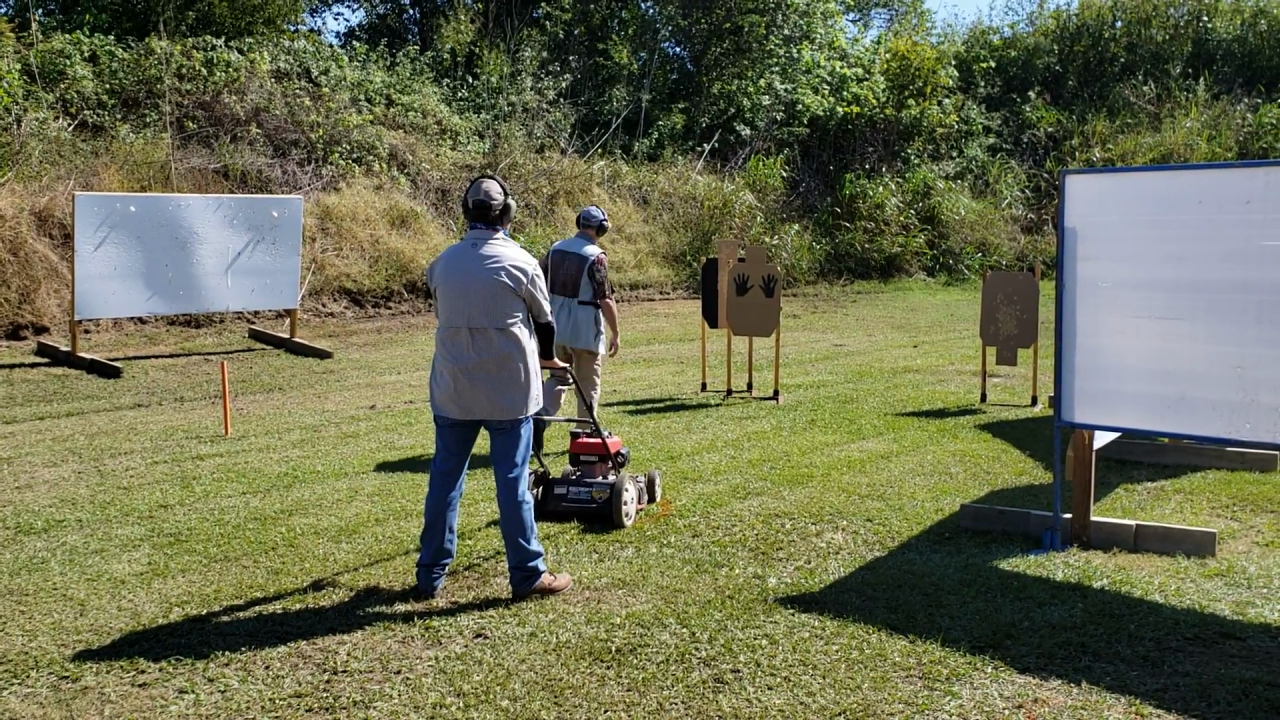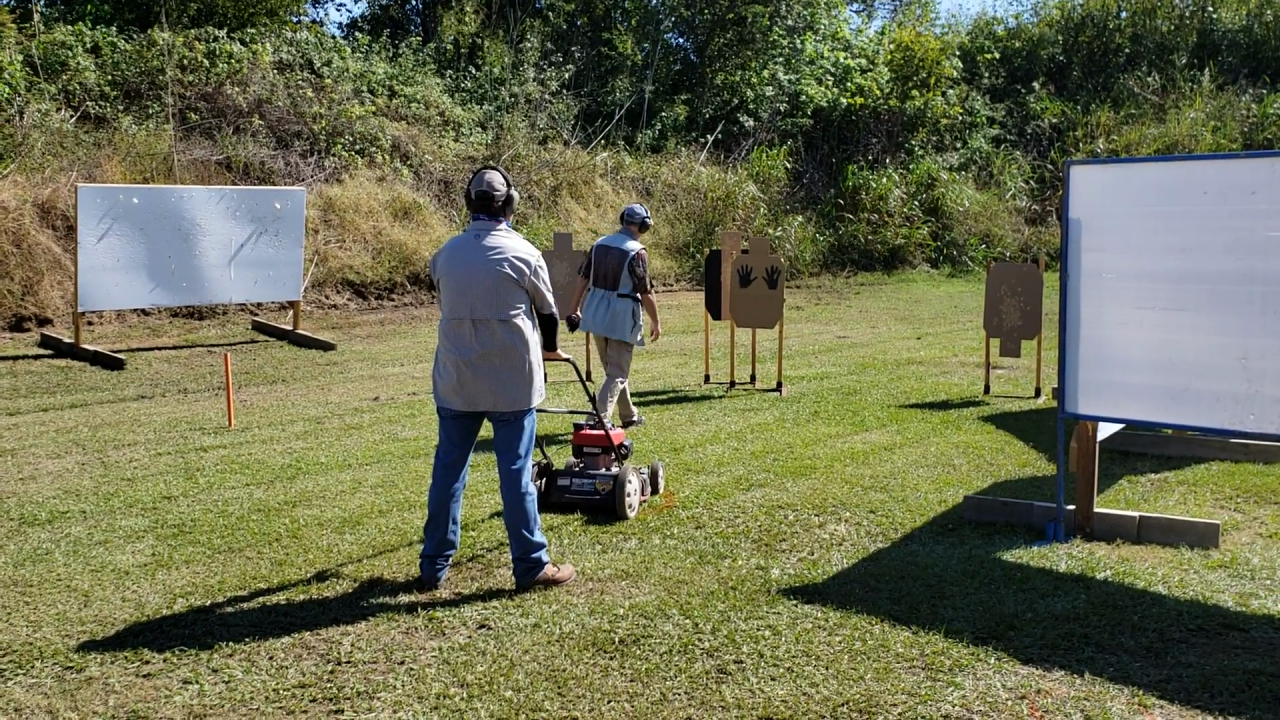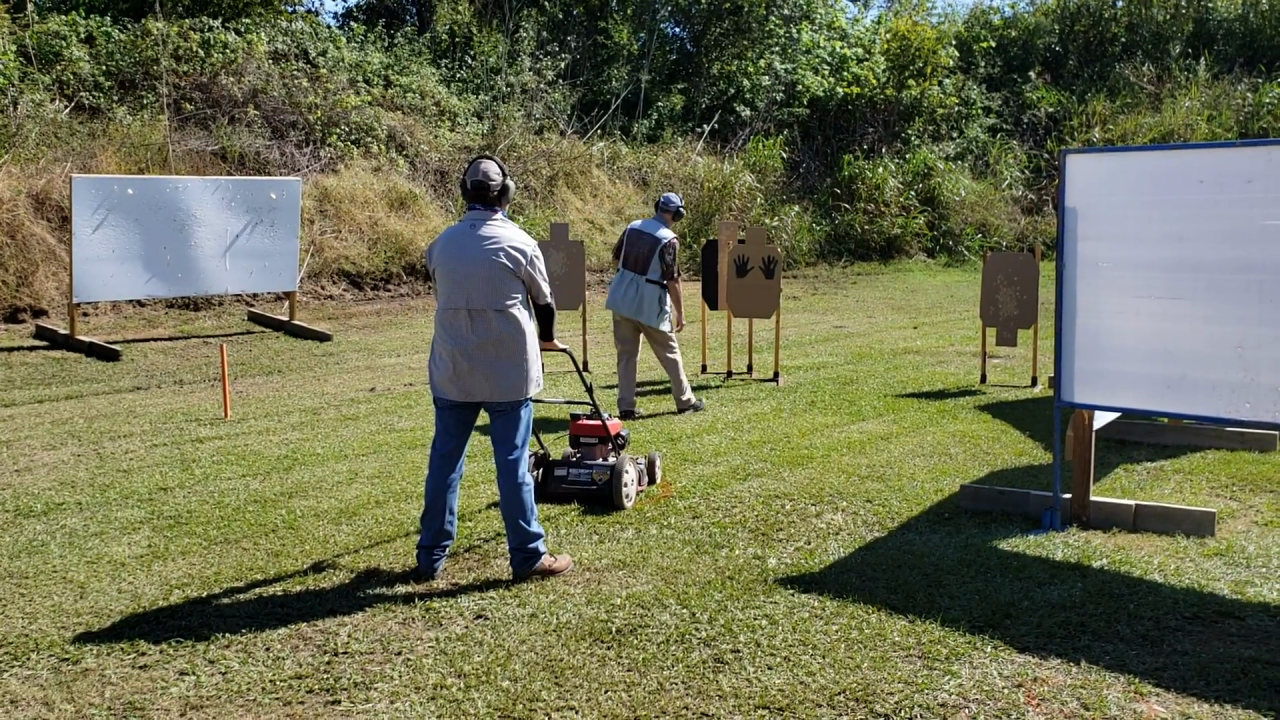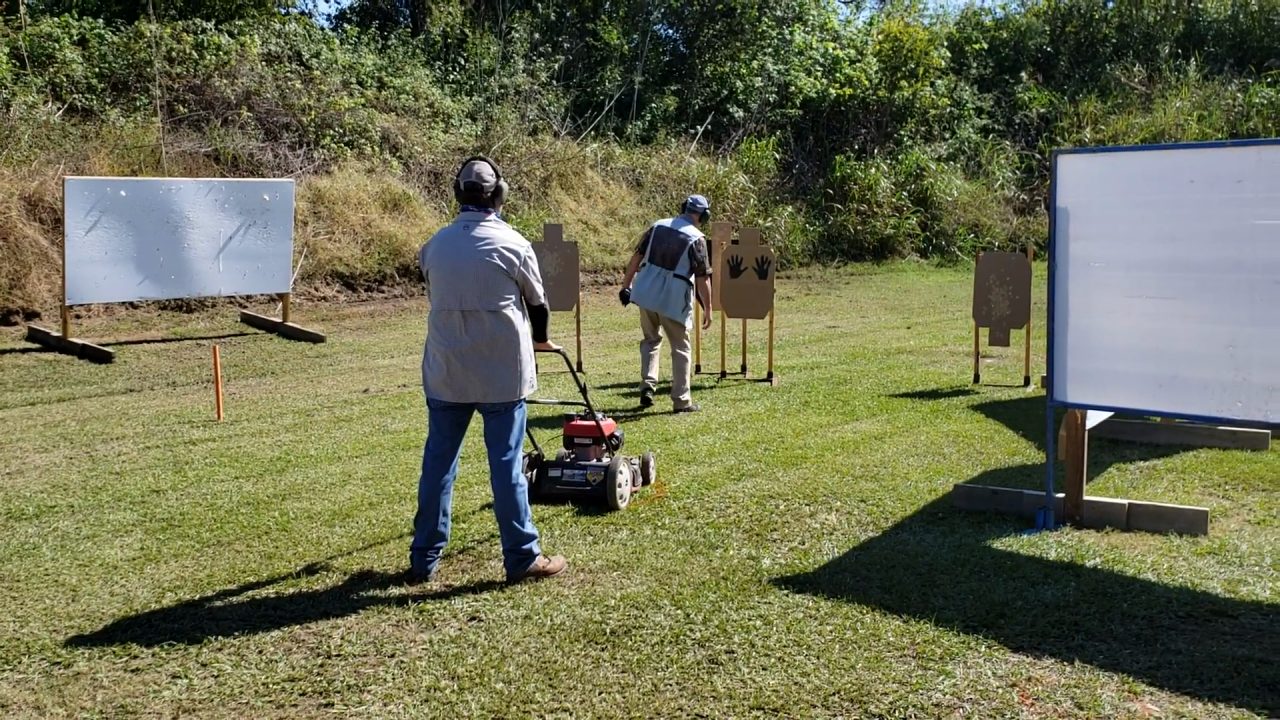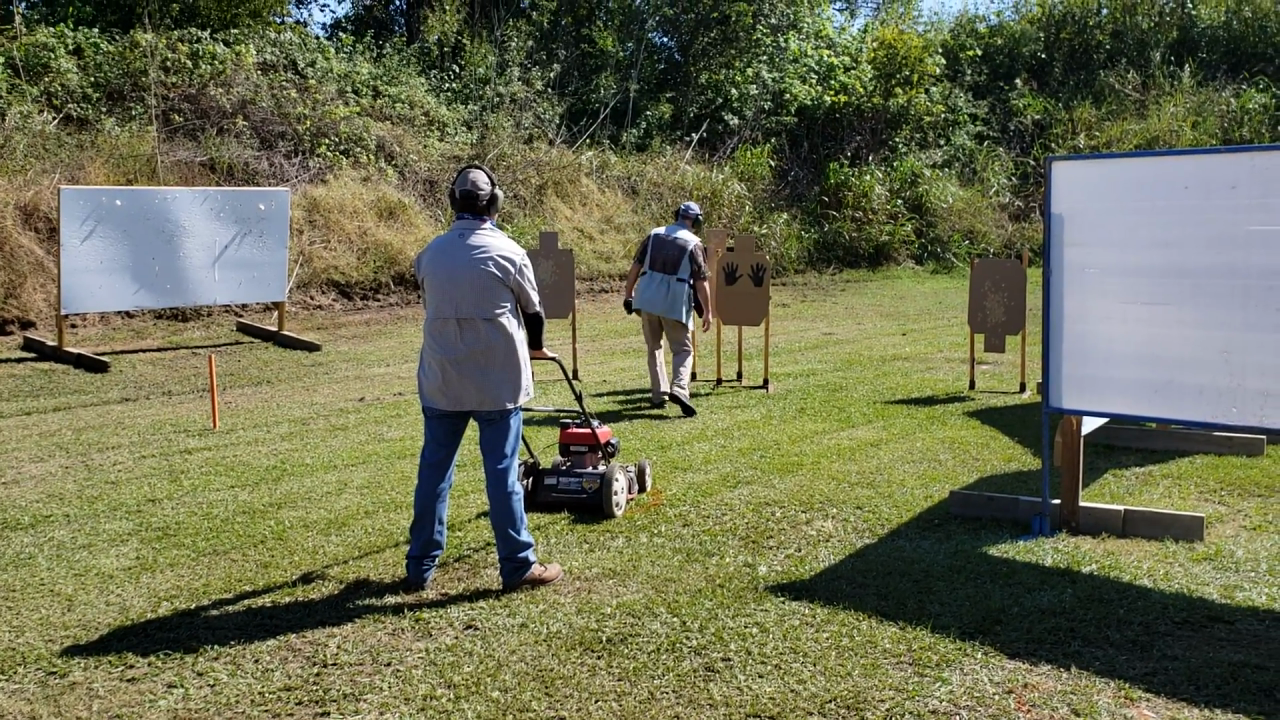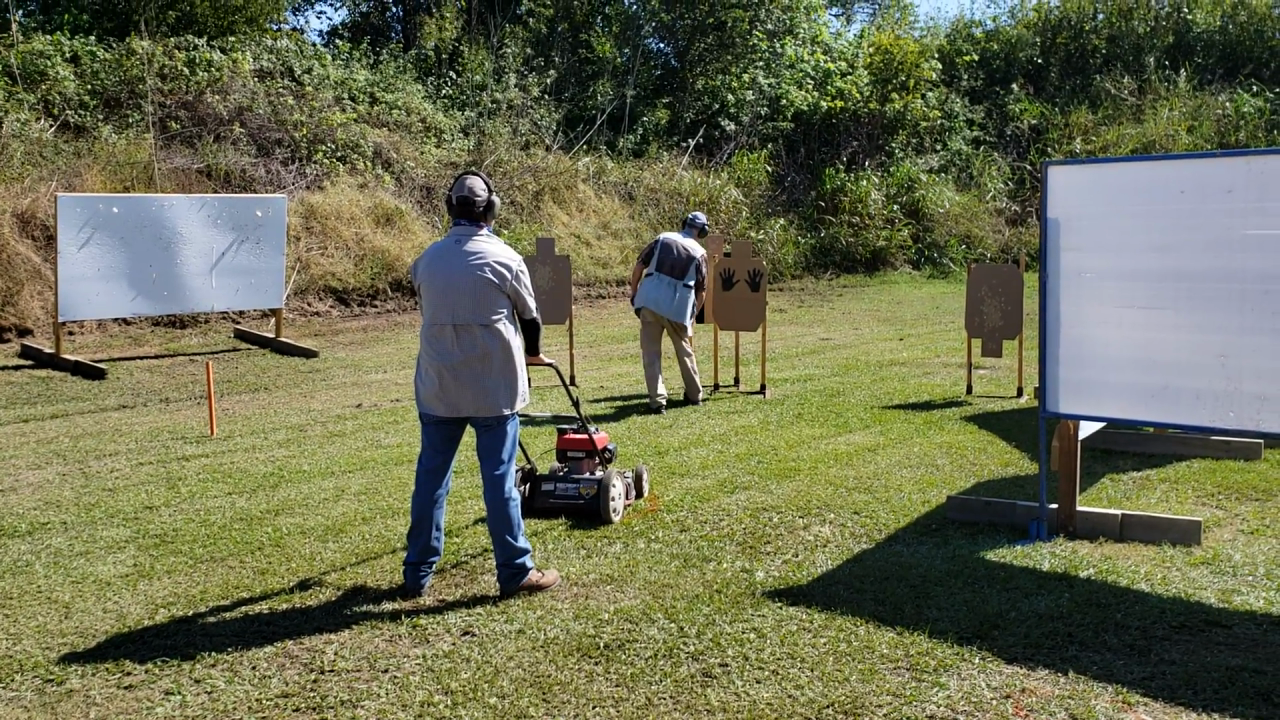
dt=0.4s
person 1, frame 1
left shoulder: (442, 263)
right shoulder: (520, 262)
right elbow: (544, 319)
right wrist: (547, 358)
left hip: (452, 389)
right hip: (508, 389)
left knee: (444, 479)
right knee: (512, 482)
left ankle: (430, 575)
right ankle: (528, 575)
person 1, frame 2
left shoulder: (445, 254)
right shoulder: (523, 254)
right elbow: (547, 310)
right wrist: (550, 349)
left hip: (456, 380)
right hip: (511, 380)
left knee: (448, 470)
right knee: (516, 473)
left ankle: (434, 565)
right ankle: (531, 565)
person 1, frame 3
left shoulder: (441, 243)
right shoulder: (519, 243)
right elbow: (543, 300)
right wrist: (546, 339)
left hip: (451, 370)
right hip: (507, 371)
left knee: (444, 461)
right knee: (512, 463)
left ankle: (430, 556)
right ankle: (528, 556)
person 1, frame 4
left shoulder: (435, 245)
right shoulder: (513, 244)
right elbow: (537, 302)
right wrist: (541, 340)
left hip: (445, 372)
right hip: (502, 372)
left knee: (438, 462)
right knee: (506, 465)
left ankle: (424, 558)
right ankle: (522, 558)
person 1, frame 5
left shoulder: (430, 253)
right shoulder: (508, 252)
right elbow: (532, 309)
right wrist: (535, 347)
left hip: (441, 379)
right hip: (497, 380)
left knee: (434, 470)
right knee: (502, 473)
left ankle: (420, 566)
right ankle: (518, 565)
person 1, frame 6
left shoulder: (427, 259)
right shoulder: (504, 258)
right elbow: (529, 316)
right wrist: (532, 354)
left hip: (437, 387)
right hip: (493, 387)
left knee: (430, 477)
right knee: (499, 479)
left ankle: (417, 573)
right ankle: (515, 572)
person 2, frame 1
left shoulder: (555, 249)
right shoulder: (596, 256)
left elbow: (543, 287)
right elbow: (606, 299)
right wrist: (615, 334)
left hip: (557, 325)
right hip: (584, 328)
left knee: (558, 378)
right knee: (588, 385)
left ankle: (542, 420)
person 2, frame 2
left shoulder: (599, 244)
right shoulder: (637, 251)
left elbow: (583, 280)
right elbow: (646, 293)
left wrist: (575, 309)
right wrist: (655, 322)
left hip: (595, 316)
right hip: (622, 319)
left knee: (614, 369)
right knee: (618, 374)
left ankle: (628, 415)
right ankle: (601, 419)
person 2, frame 3
left shoulder: (632, 227)
right shoulder: (668, 239)
left elbow: (616, 260)
right elbow: (672, 281)
right wrist: (680, 313)
left hip: (622, 300)
right hip: (650, 305)
left knee: (626, 354)
right knee: (668, 352)
left ankle: (626, 406)
right ankle: (684, 400)
person 2, frame 4
left shoulder: (658, 226)
right shoulder: (696, 238)
left elbow: (636, 257)
right elbow: (703, 278)
left wrist: (626, 283)
right wrist: (708, 310)
left hip: (647, 293)
right hip: (673, 299)
left knee: (651, 341)
right knee: (680, 349)
left ankle: (648, 385)
right ankle: (681, 401)
person 2, frame 5
left shoulder: (654, 234)
right shoulder: (693, 243)
left elbow: (636, 266)
right elbow: (701, 281)
left wrist: (628, 294)
right wrist: (707, 312)
left hip: (649, 299)
right hip: (676, 303)
left knee: (654, 348)
right knee: (682, 350)
left ankle: (659, 396)
right ankle: (679, 390)
person 2, frame 6
left shoulder: (663, 238)
right shoulder: (699, 253)
left elbow: (639, 265)
right elbow: (700, 289)
left wrist: (633, 290)
right wrist: (693, 313)
left hip: (650, 300)
right hip: (678, 306)
left knee: (651, 353)
right knee: (684, 351)
left ankle: (657, 401)
right ankle: (694, 395)
